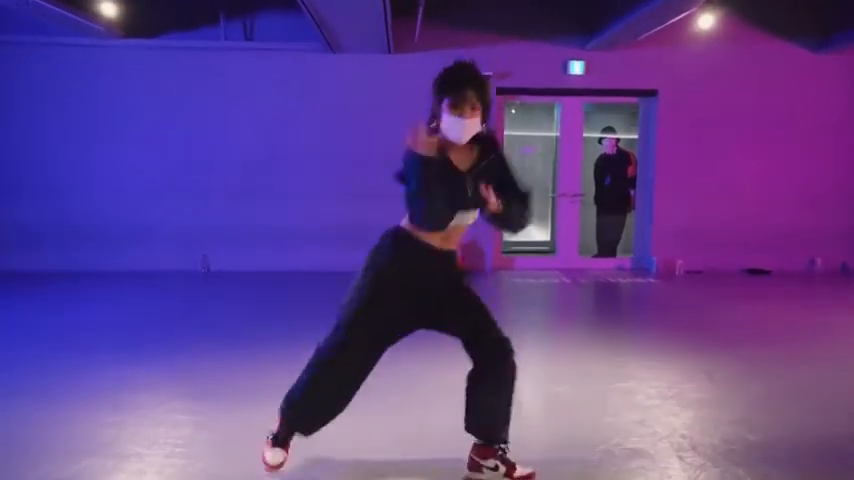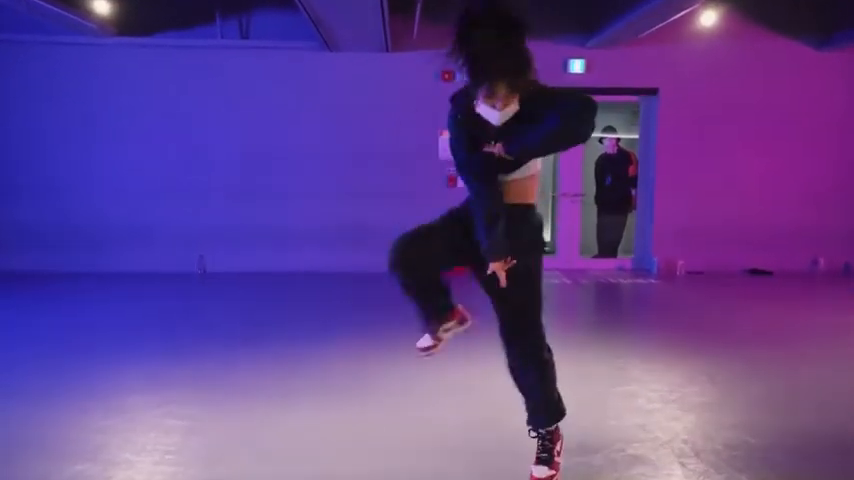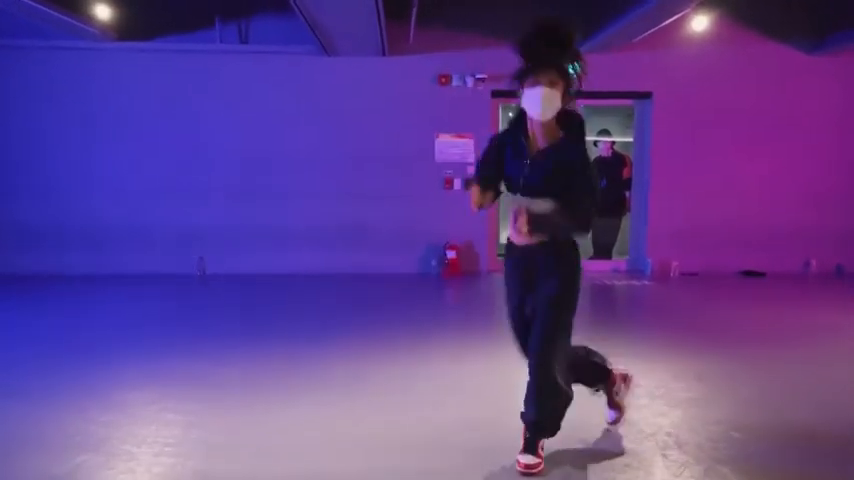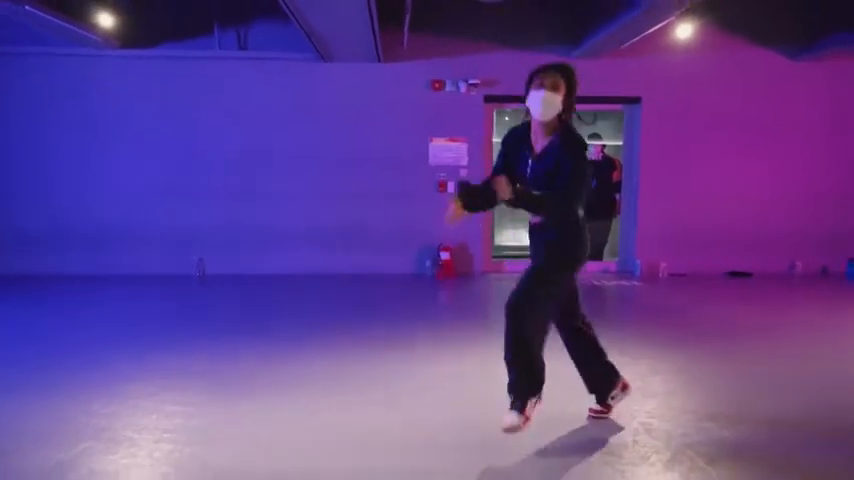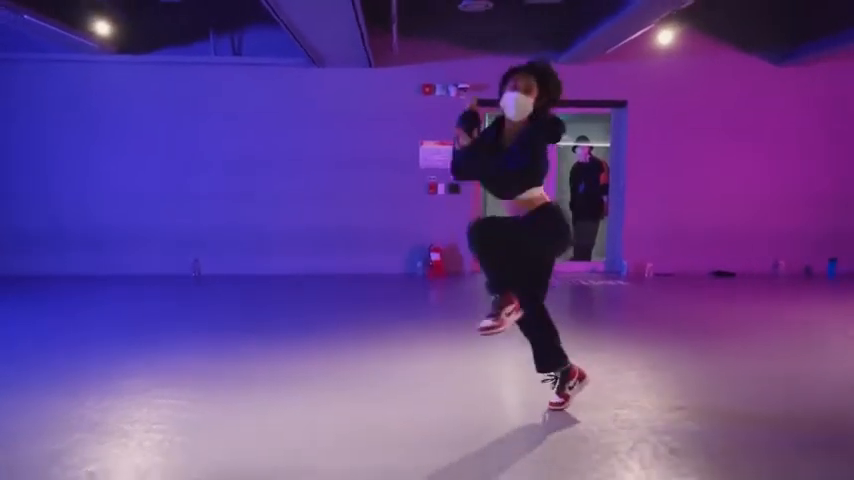
dt=0.2s
person 1, frame 1
left shoulder: (489, 154)
right shoulder: (424, 154)
left elbow: (518, 216)
right elbow: (430, 219)
left wrist: (500, 206)
right wrist: (427, 161)
left hip: (442, 269)
right hip: (400, 259)
left knee: (495, 353)
right knee: (348, 347)
right ankle: (286, 427)
person 1, frame 2
left shoulder: (541, 103)
right shoulder: (463, 114)
left elbow: (581, 118)
right elbow: (478, 181)
left wrist: (513, 149)
right wrist: (492, 249)
left hip: (520, 225)
right hip: (474, 215)
left knee: (523, 335)
right knee: (407, 254)
left ankle: (548, 432)
right ankle: (445, 317)
person 1, frame 3
left shoulder: (571, 150)
right shoulder: (509, 139)
left elbow: (582, 214)
right elbow: (490, 170)
left wrist: (538, 226)
right wrist: (481, 186)
left hip: (557, 259)
right hip: (519, 255)
left knee: (544, 353)
right knee: (539, 348)
left ankle: (535, 437)
right ankle: (607, 378)
person 1, frame 4
left shoulder: (571, 147)
right shoulder: (515, 140)
left elbow: (567, 205)
right elbow: (494, 188)
left wrist: (516, 197)
right wrist: (467, 198)
left hip: (566, 239)
right hip: (541, 237)
left knee: (521, 310)
right knee: (567, 318)
left ankle: (524, 395)
right ankle: (609, 385)
person 1, frame 5
left shoulder: (535, 138)
right shoulder: (493, 133)
left elbow: (503, 185)
right elbow: (461, 169)
left wrist: (473, 156)
right wrist: (464, 147)
left hip: (546, 226)
right hip: (525, 227)
left knee: (481, 234)
right knee: (529, 307)
left ankle: (505, 300)
right ankle: (565, 373)
person 2, frame 1
left shoulder: (626, 157)
right shoulder: (601, 160)
left elbow: (632, 182)
left wrist: (631, 201)
right wrist: (598, 198)
left hip: (619, 204)
right hip: (603, 203)
left knee: (613, 235)
right knee: (602, 235)
left ankle: (607, 256)
right ankle: (603, 256)
person 2, frame 2
left shoulder: (627, 157)
right shoulder: (601, 159)
left elbow: (633, 182)
left wrist: (632, 200)
right wrist: (599, 198)
left hip: (620, 204)
right hip: (604, 203)
left knee: (614, 235)
right knee: (602, 235)
left ankle: (608, 256)
right ankle: (604, 256)
person 2, frame 3
left shoulder: (622, 160)
right shoulder: (596, 161)
left elbow: (627, 185)
left wrist: (626, 203)
left hip: (615, 206)
right hip: (599, 205)
left knee: (609, 236)
right knee: (597, 237)
left ankle: (603, 258)
right ankle: (599, 258)
person 2, frame 4
left shoulder: (612, 163)
left elbow: (617, 187)
left wrist: (617, 205)
right wrist: (585, 202)
left hip: (605, 208)
right hip: (590, 208)
left knee: (600, 239)
right knee: (589, 239)
left ankle: (595, 260)
right ankle: (591, 260)
person 2, frame 5
left shoulder: (599, 165)
right shoulder: (576, 167)
left elbow: (604, 189)
left wrist: (604, 207)
right wrist: (573, 204)
left hip: (593, 210)
right hip: (578, 209)
left knee: (587, 240)
right knee: (578, 240)
left ankle: (583, 260)
right ankle: (578, 260)
